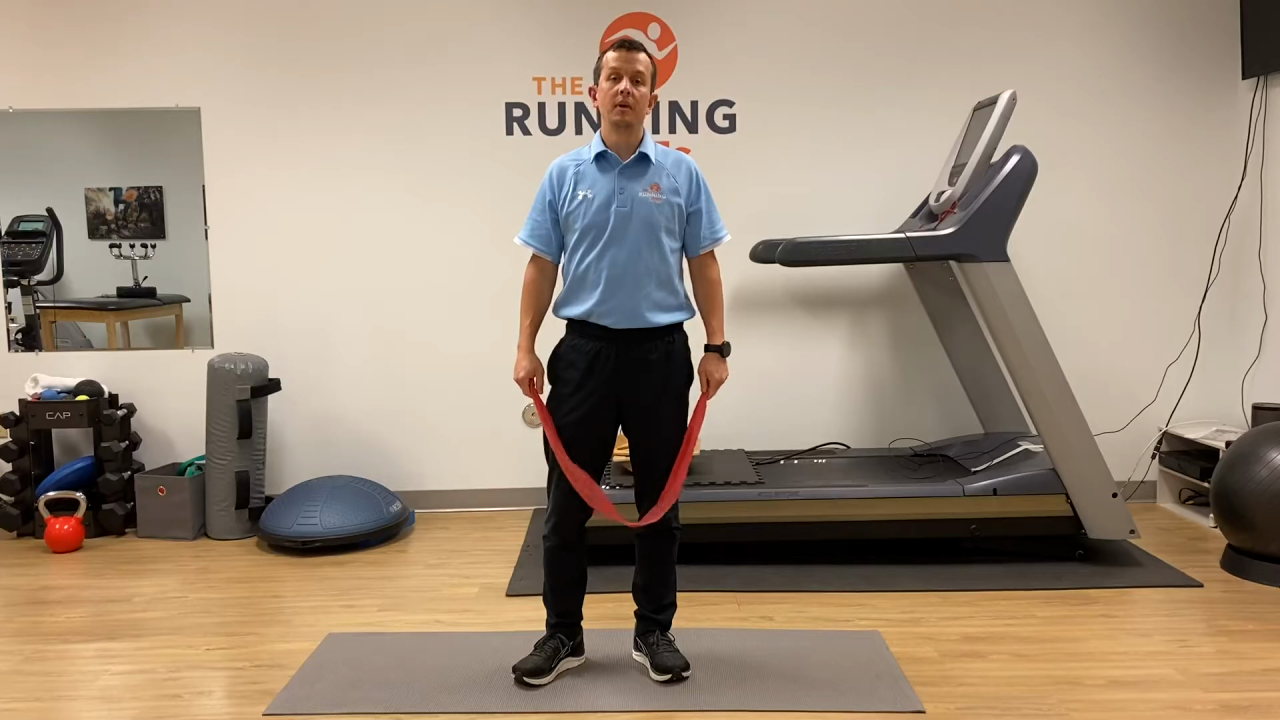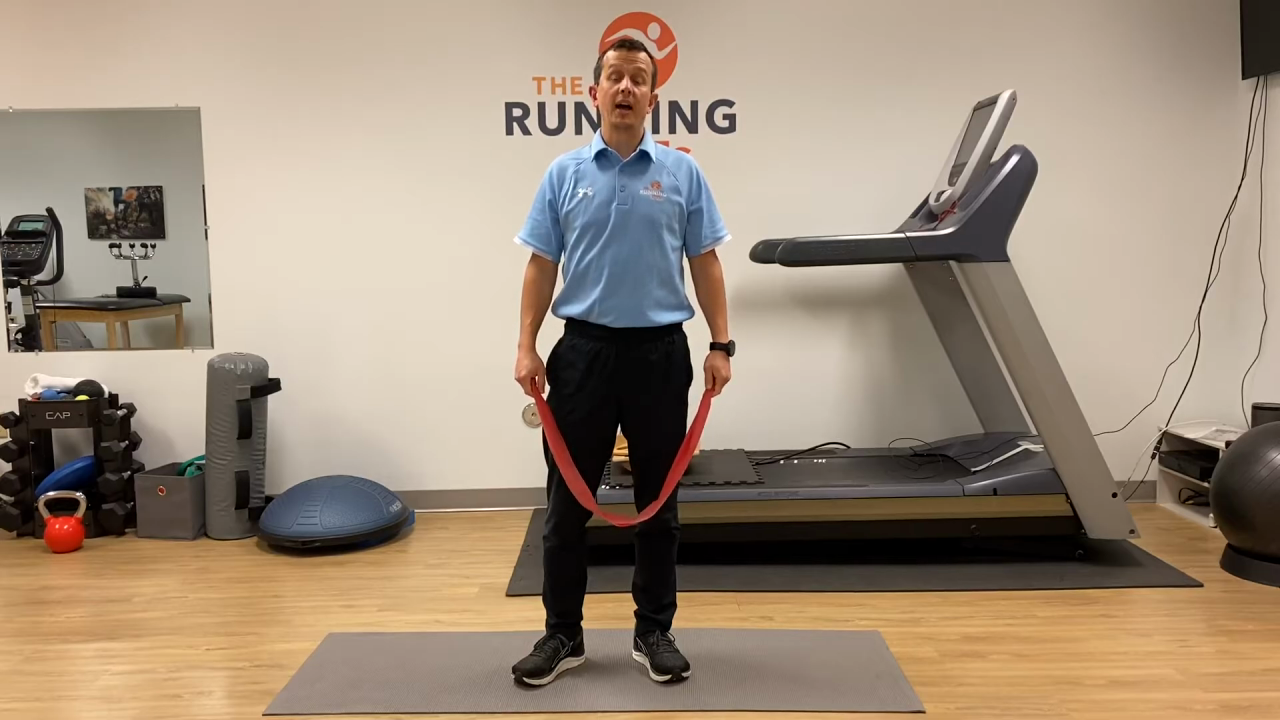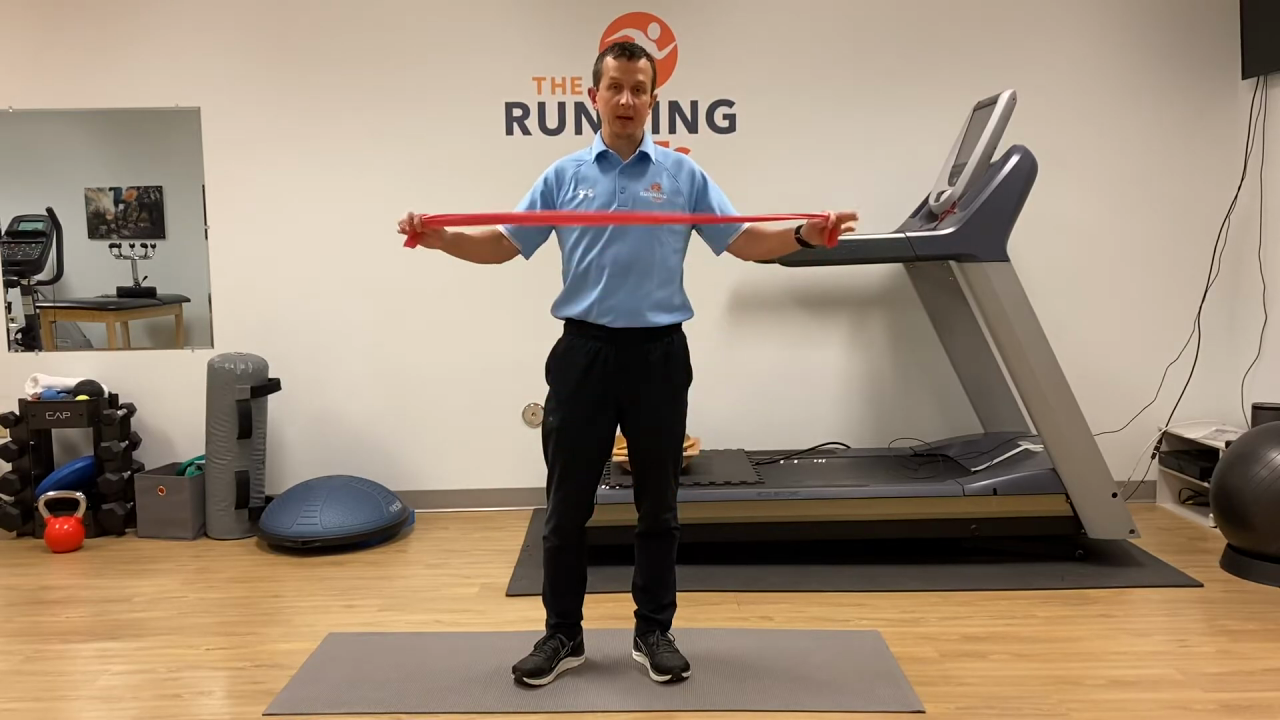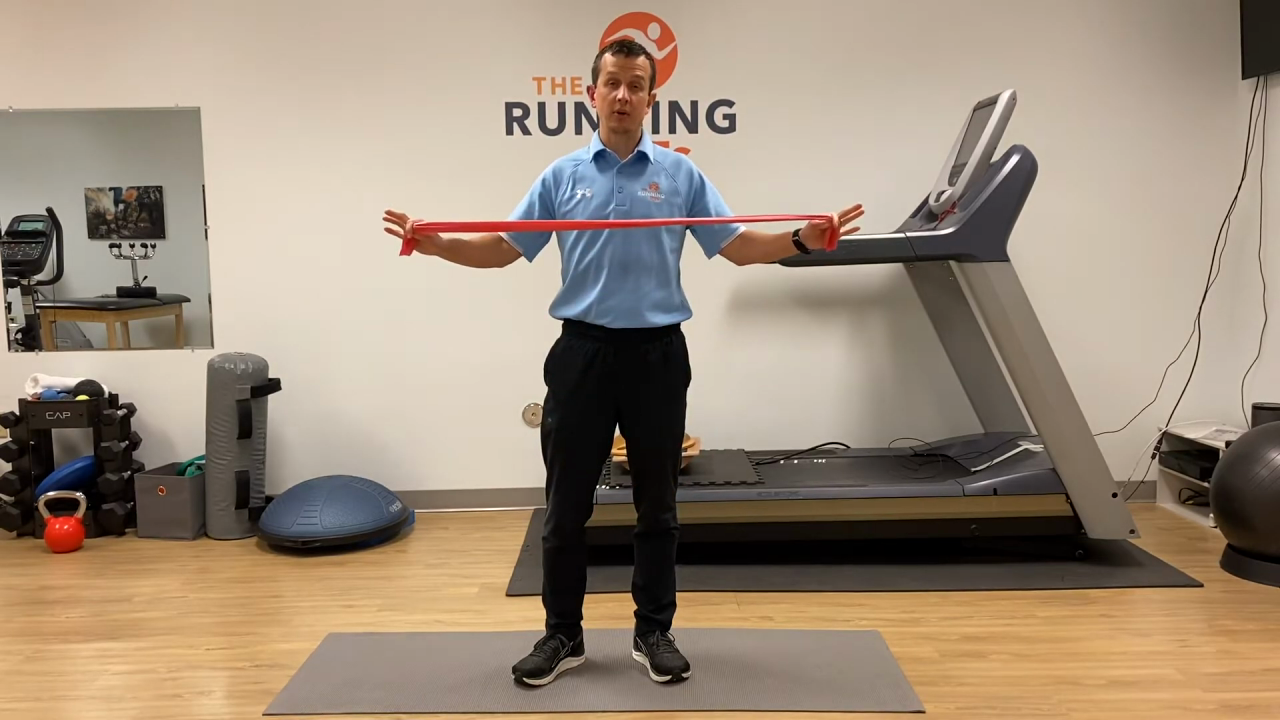
dt=1s
person 1, frame 1
left shoulder: (682, 173)
right shoulder: (564, 174)
left elbow: (703, 265)
right elbow: (542, 266)
left wrist: (716, 347)
right wrist: (525, 347)
left hip: (660, 351)
right hip: (585, 350)
left knee: (659, 502)
right knee: (568, 502)
left ankle: (653, 631)
right ankle: (563, 633)
person 1, frame 2
left shoulder: (682, 173)
right shoulder: (564, 174)
left elbow: (705, 264)
right elbow: (541, 266)
left wrist: (721, 345)
right wrist: (526, 347)
left hip: (660, 351)
right hip: (583, 350)
left knee: (657, 503)
right knee: (568, 502)
left ankle: (654, 632)
right ankle: (563, 634)
person 1, frame 3
left shoulder: (682, 175)
right shoulder: (563, 176)
left elbow: (742, 240)
right elbow: (503, 244)
left wrist: (804, 235)
right wrist: (441, 237)
left hip: (658, 353)
right hip: (582, 352)
left knee: (657, 506)
right knee: (567, 505)
left ankle: (653, 631)
right ankle: (563, 634)
person 1, frame 4
left shoulder: (680, 174)
right shoulder: (562, 176)
left elbow: (737, 247)
right elbow: (504, 248)
left wrist: (801, 240)
right wrist: (437, 244)
left hip: (657, 353)
right hip: (581, 351)
left knee: (656, 507)
right knee: (566, 506)
left ankle: (654, 632)
right ankle: (562, 634)
